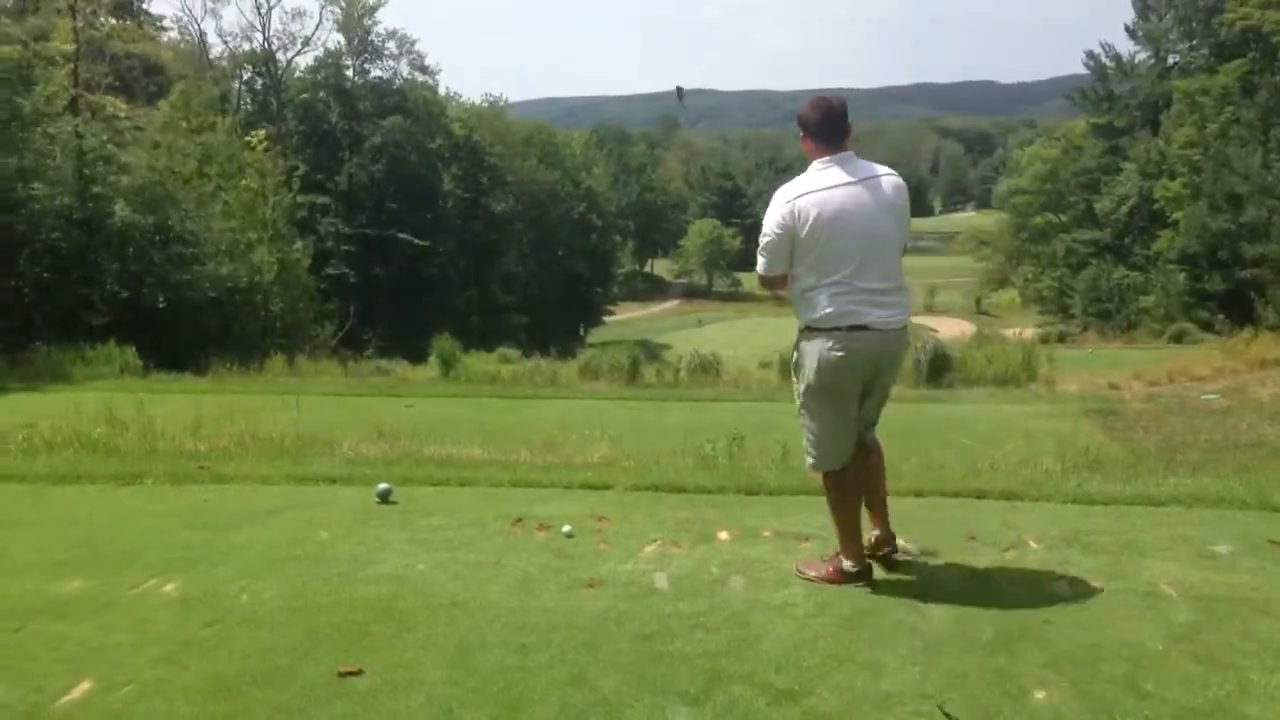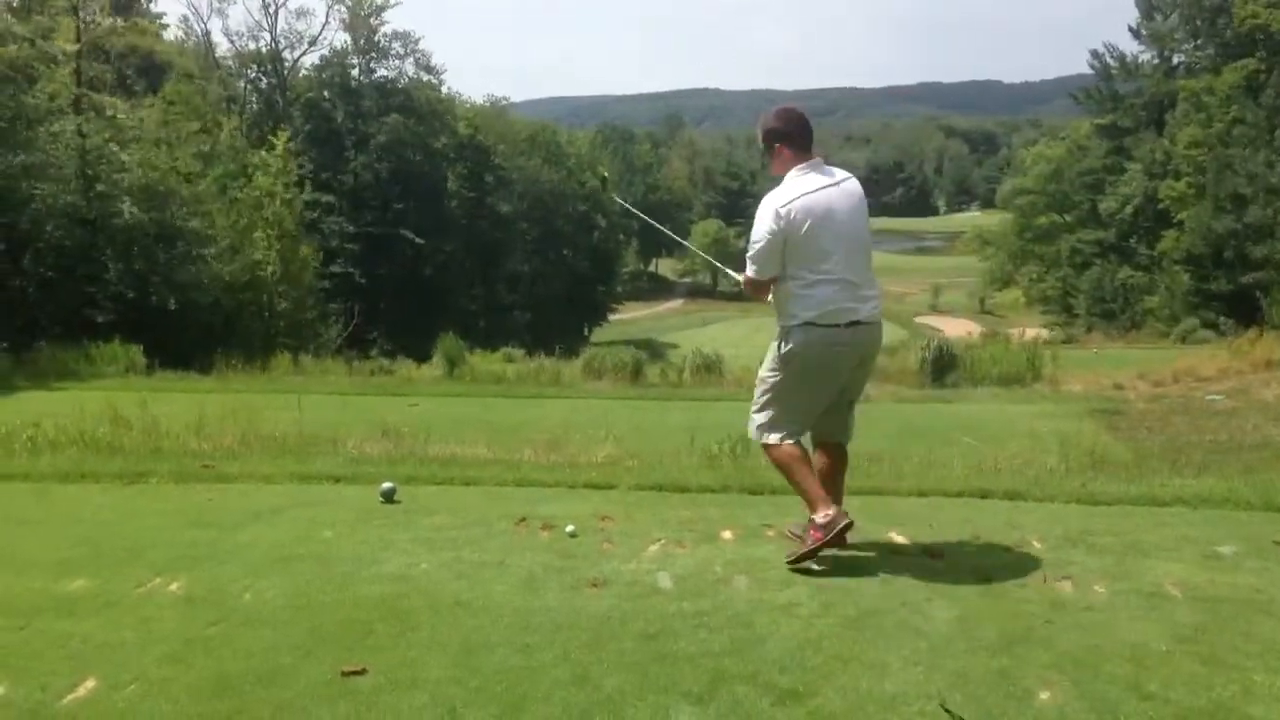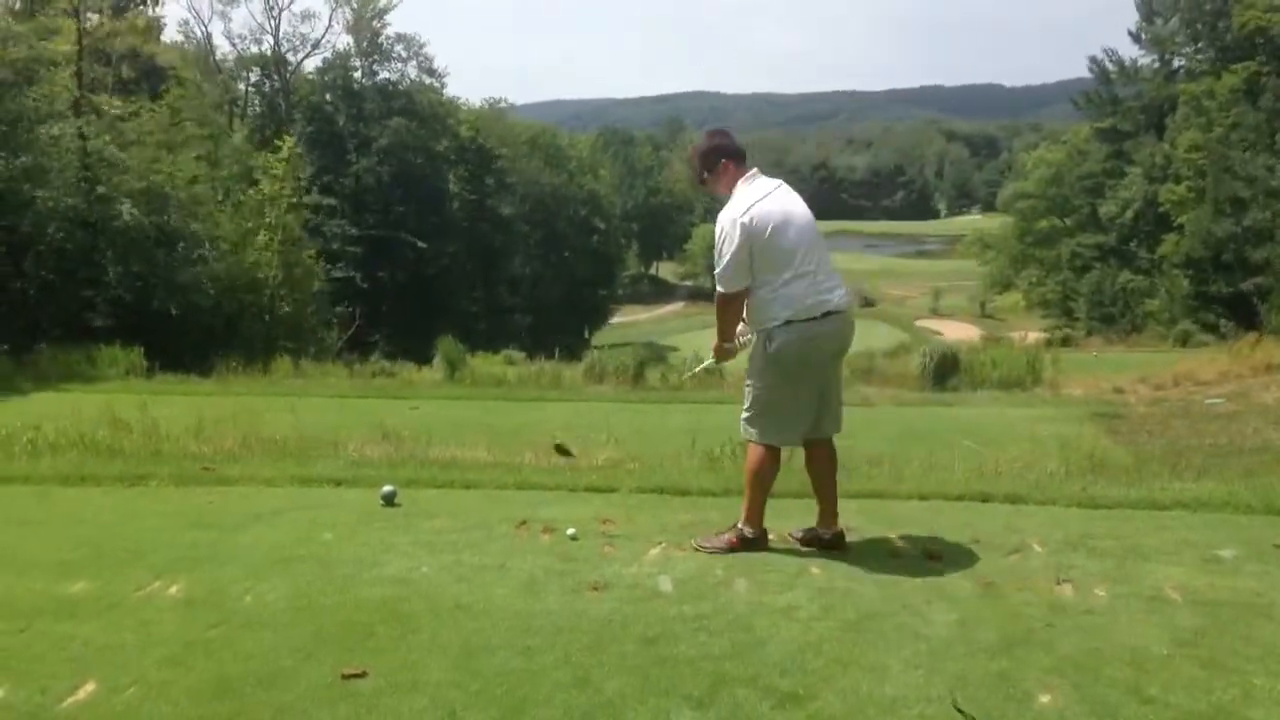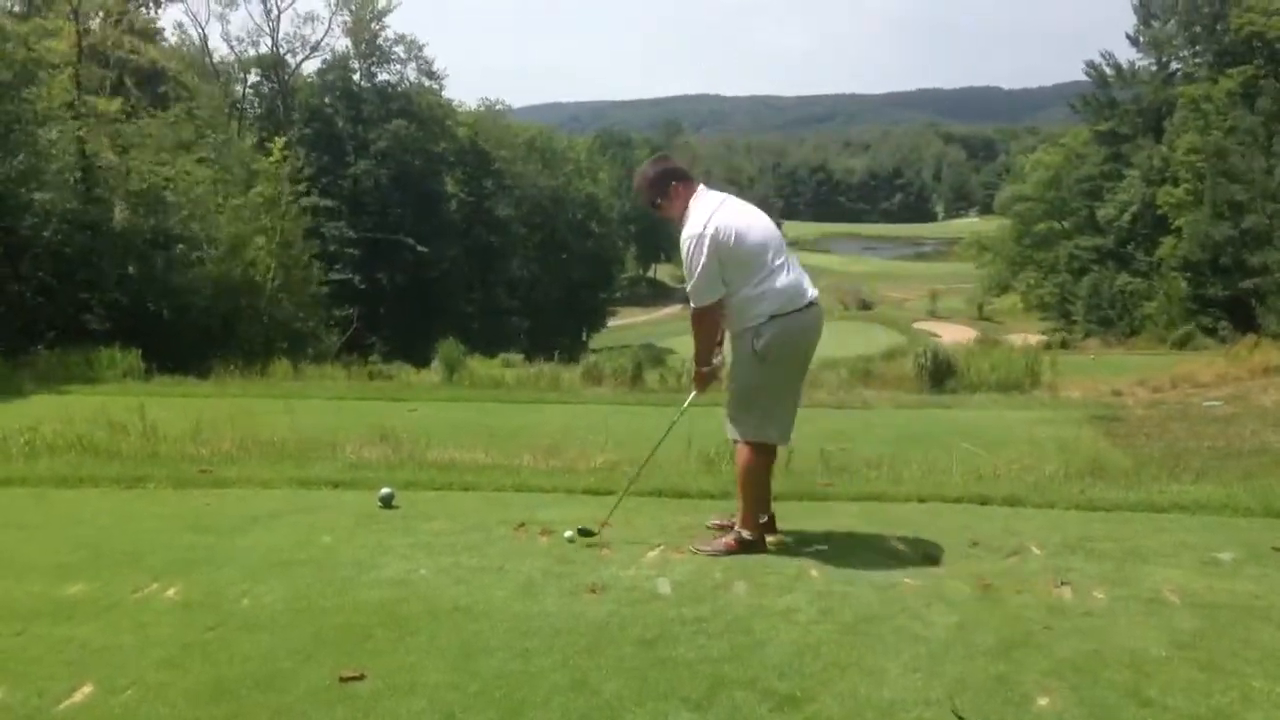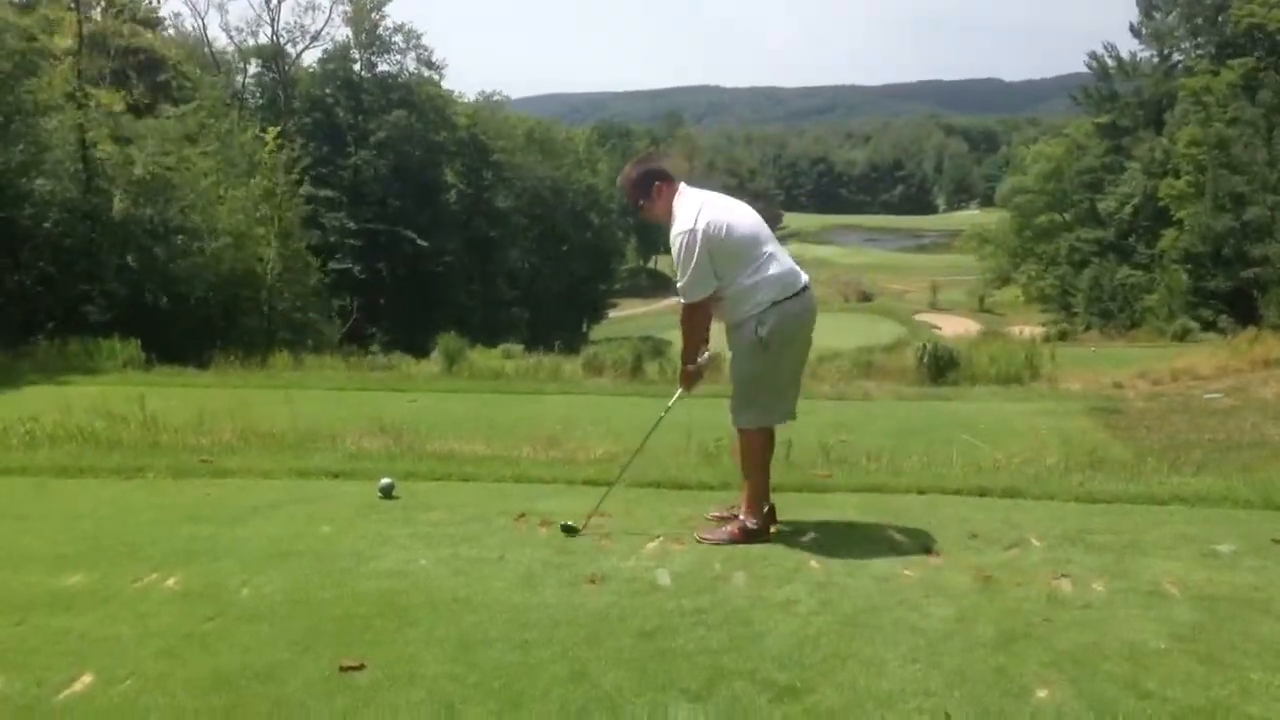
dt=0.4s
person 1, frame 1
left shoulder: (792, 198)
right shoulder: (893, 184)
left elbow: (770, 279)
left hip: (830, 339)
right hip: (891, 332)
left knee: (834, 453)
right knee: (862, 436)
left ankle: (852, 559)
right ankle: (881, 531)
person 1, frame 2
left shoulder: (778, 204)
right shoulder: (850, 185)
left elbow: (759, 282)
left wrist: (757, 288)
left hip: (814, 333)
right hip: (864, 326)
left knee: (771, 428)
right knee: (831, 432)
left ankle: (825, 513)
right ankle: (830, 519)
person 1, frame 3
left shoulder: (735, 216)
right shoulder: (779, 191)
left elbow: (730, 293)
left wrist: (724, 342)
right wrist: (749, 316)
left hip: (792, 330)
right hip: (834, 319)
left knee: (764, 432)
right knee: (814, 430)
left ankle: (750, 529)
right ankle: (828, 525)
person 1, frame 4
left shoulder: (698, 230)
right shoulder: (724, 204)
left elbow: (704, 308)
left wrist: (703, 363)
right wrist: (716, 344)
left hip: (773, 326)
right hip: (799, 315)
left knee: (748, 429)
right knee: (762, 424)
left ankle: (747, 531)
right ankle: (758, 513)
person 1, frame 5
left shoulder: (687, 228)
right shoulder: (704, 203)
left elbow: (694, 305)
left wrist: (688, 362)
right wrist: (702, 343)
left hip: (771, 314)
right hip: (790, 304)
left knee: (751, 416)
right knee: (757, 412)
left ankle: (752, 519)
right ankle: (758, 504)
